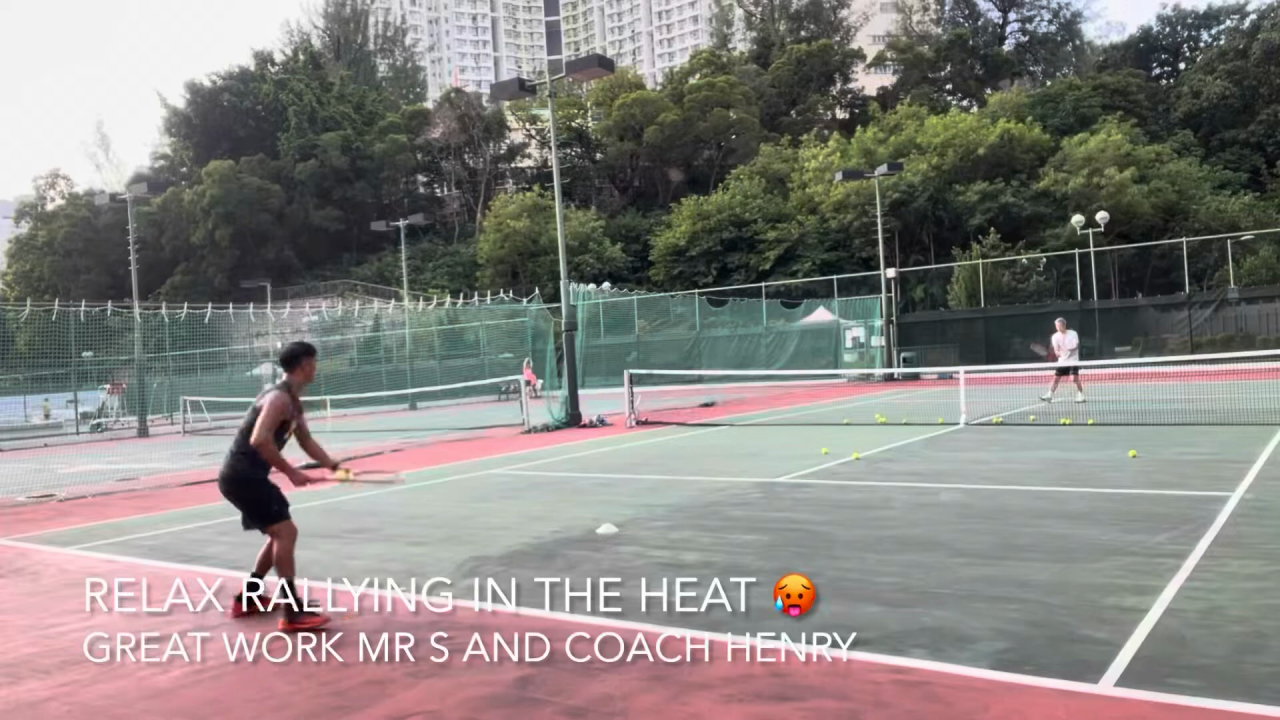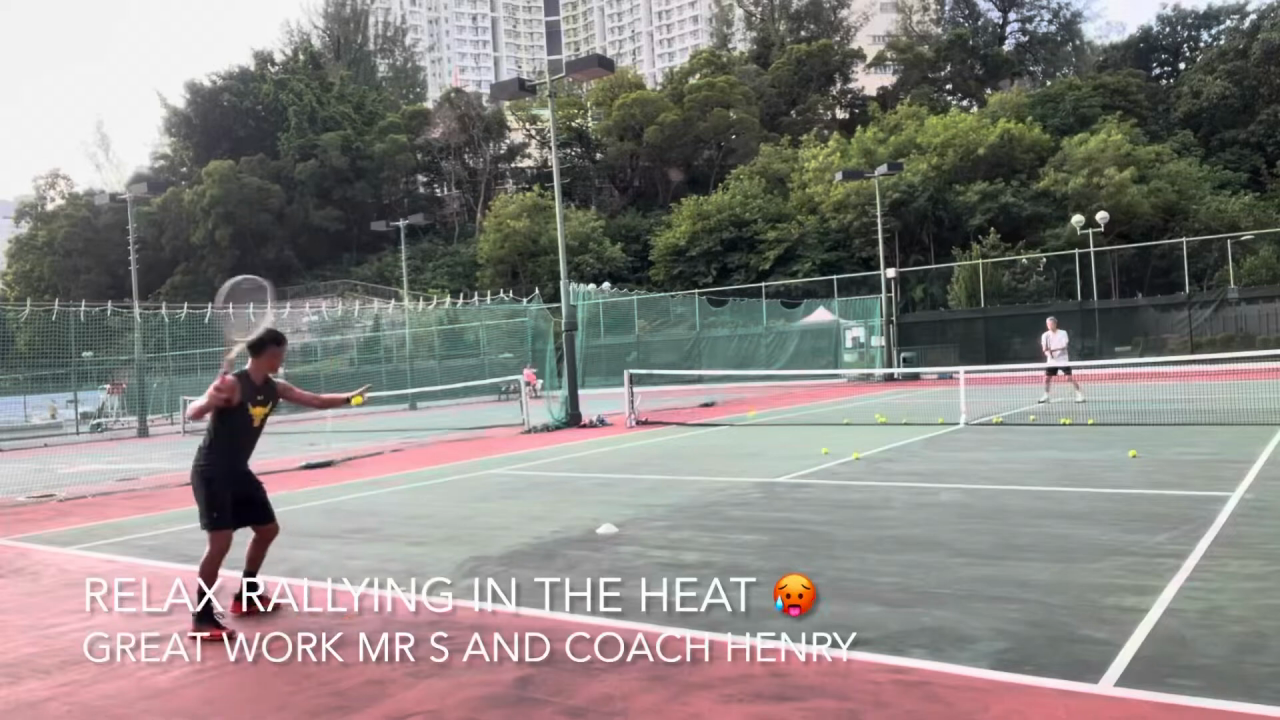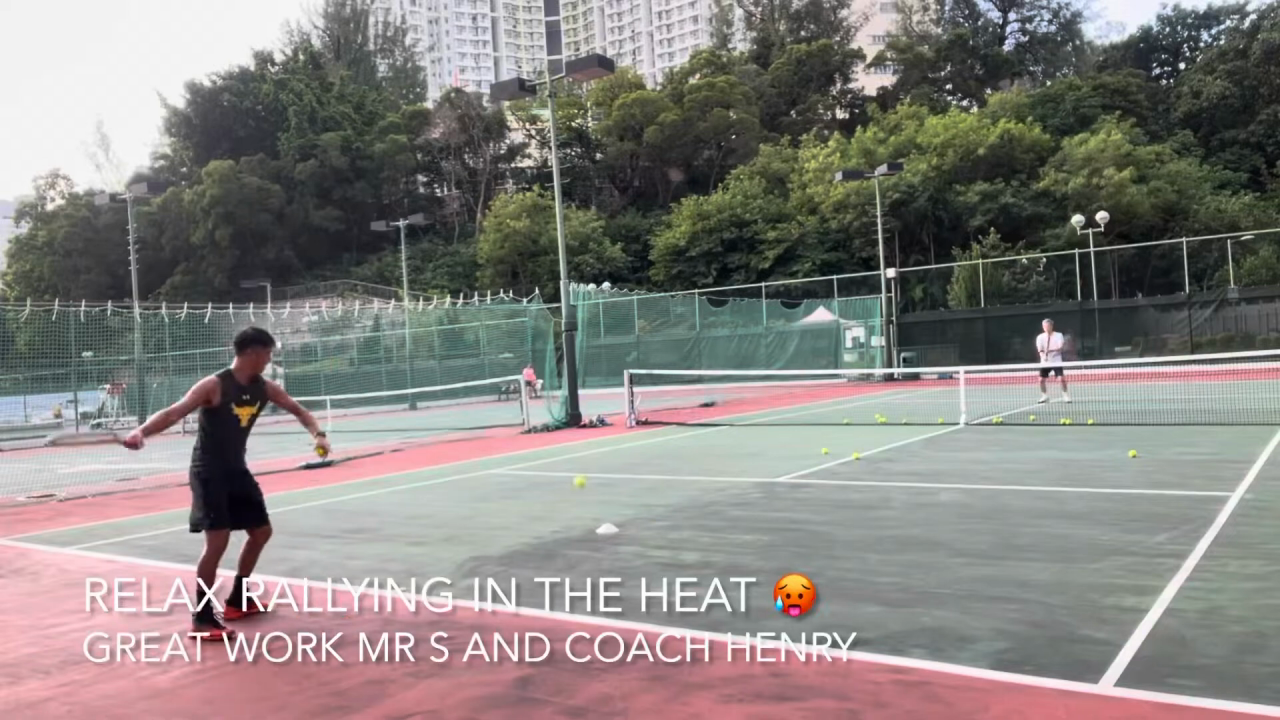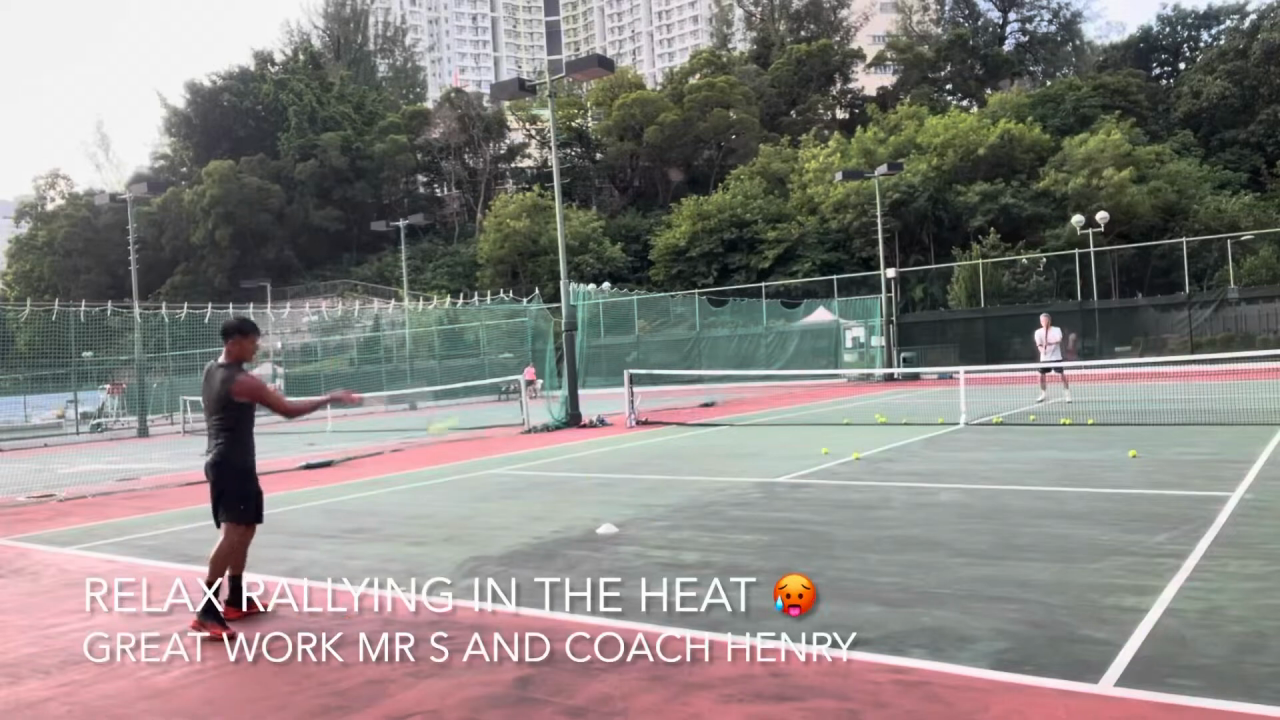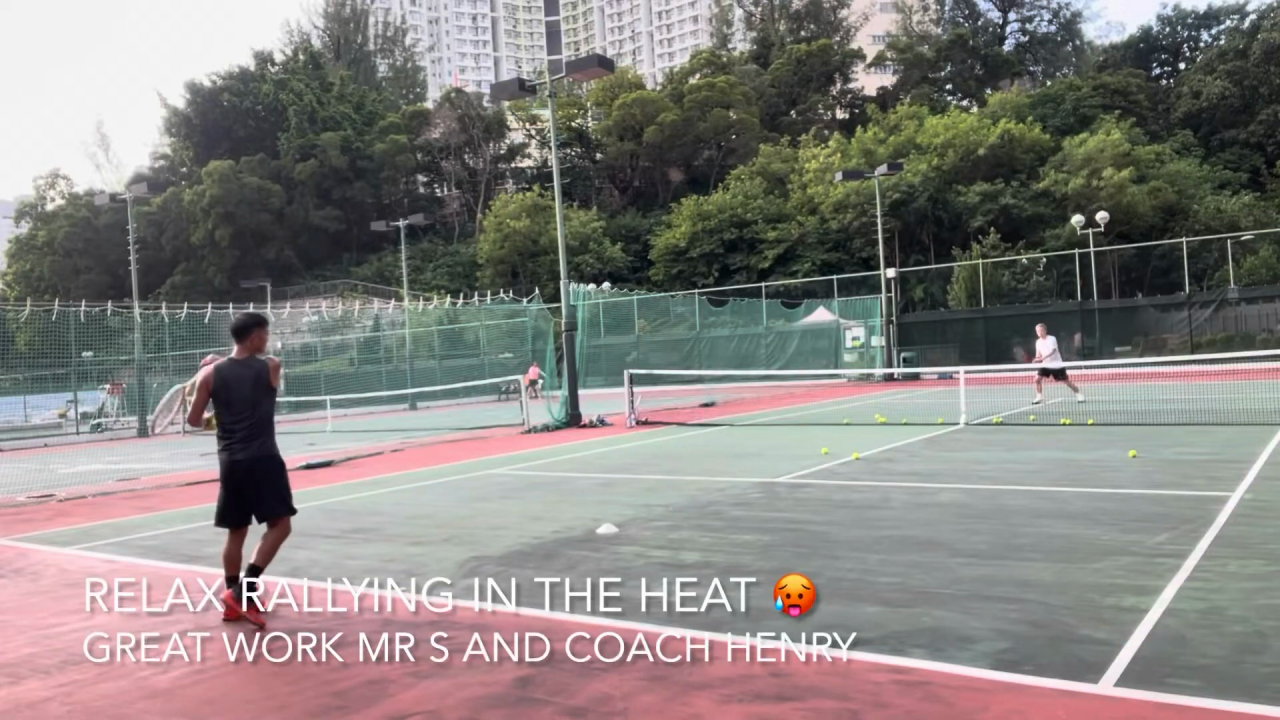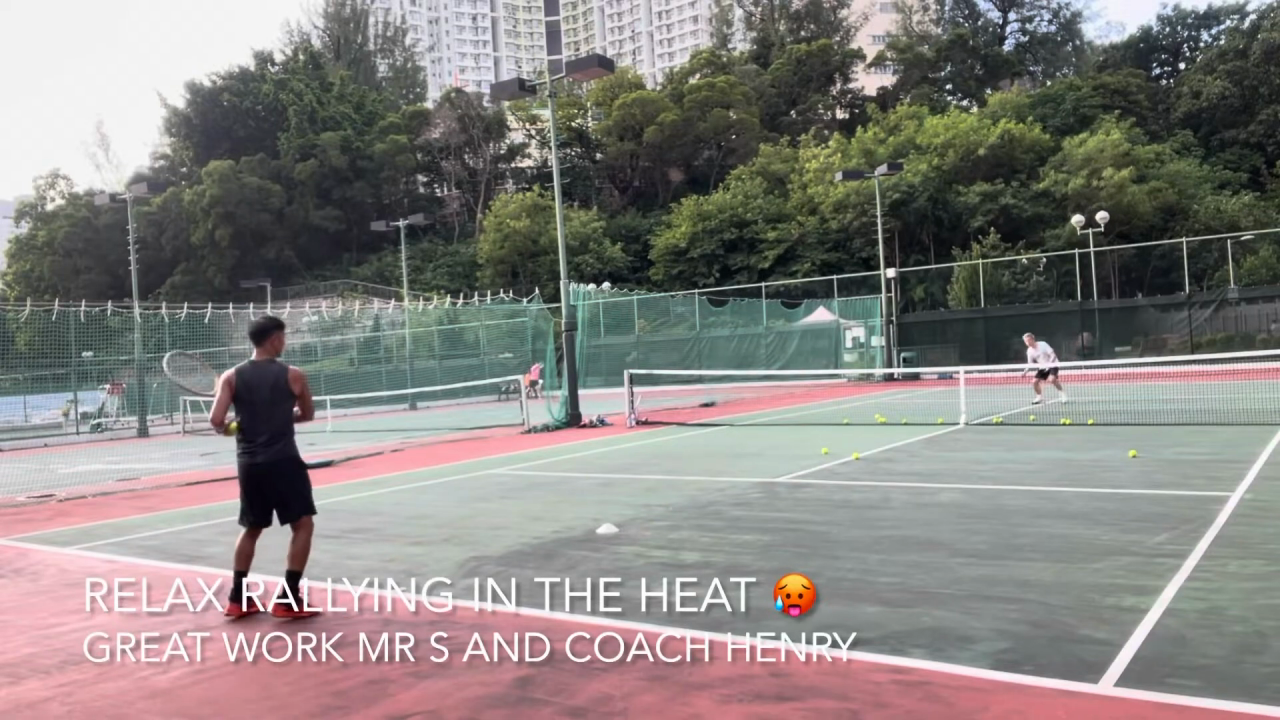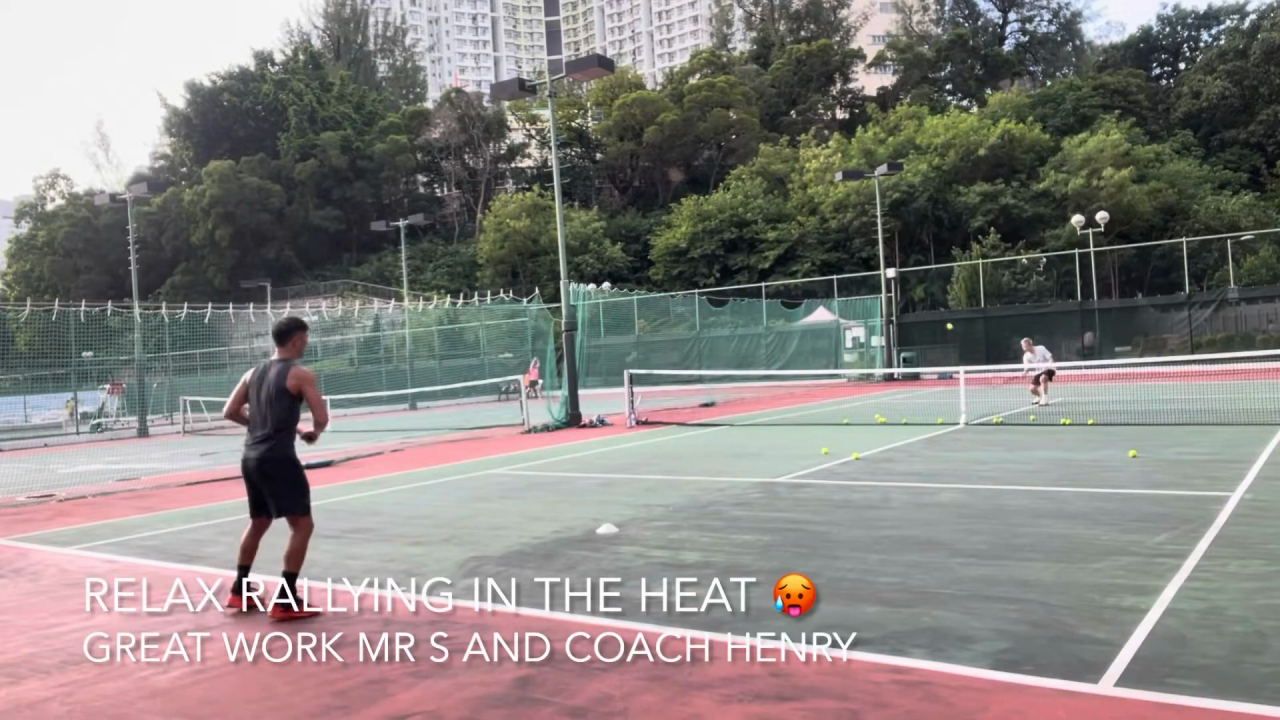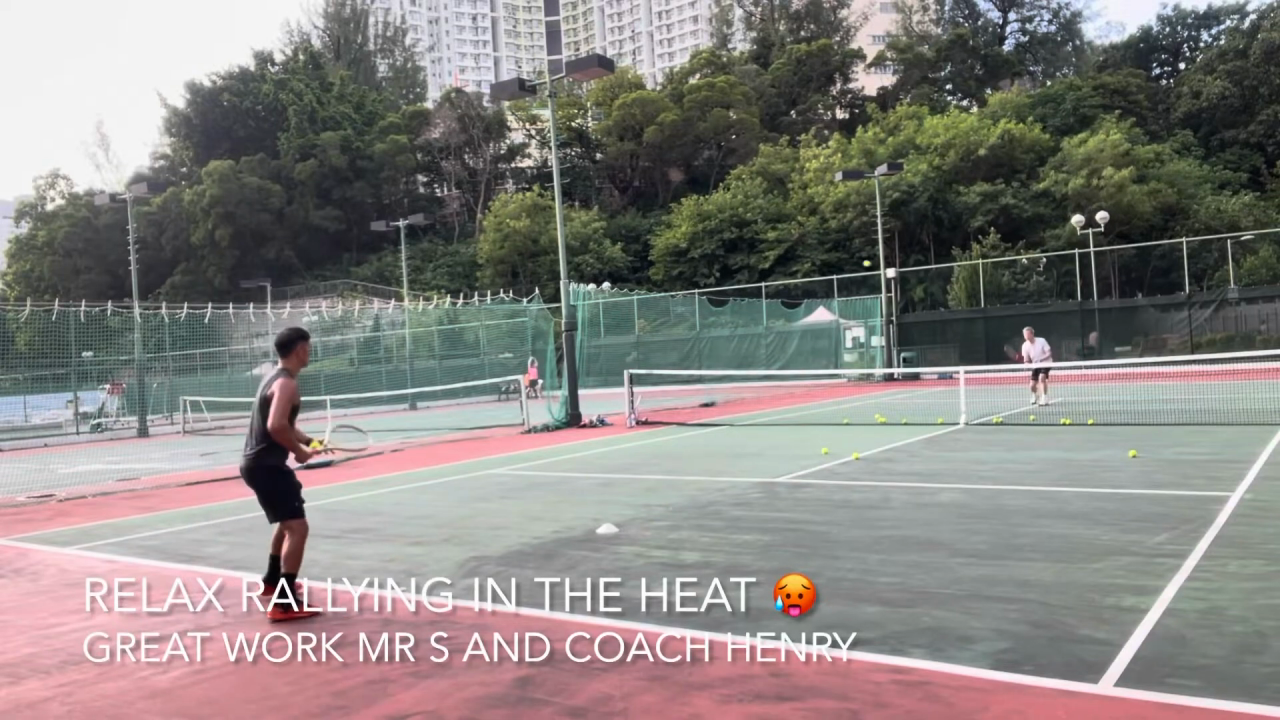
dt=0.3s
person 1, frame 1
left shoulder: (292, 401)
right shoulder: (281, 399)
left elbow: (307, 441)
right elbow: (258, 441)
left wrist: (335, 466)
right wrist: (291, 472)
left hip: (251, 476)
right hip: (242, 477)
left knee: (280, 534)
right knee: (286, 532)
left ankle: (248, 598)
right ankle: (293, 612)
person 1, frame 2
left shoulder: (274, 387)
right shoulder: (230, 384)
left elbow: (315, 400)
right elbow: (194, 412)
left wrist: (348, 397)
right wrist: (210, 402)
left hip: (238, 471)
right hip: (210, 472)
left knee: (268, 529)
right knee: (220, 542)
left ankle: (245, 597)
right ankle: (203, 616)
person 1, frame 3
left shoulder: (264, 387)
right shoulder: (213, 386)
left elbow: (296, 410)
right elbow: (172, 413)
left wrist: (318, 434)
right wrist: (140, 432)
left hip: (236, 471)
right hip: (208, 473)
left knee: (261, 531)
right knee: (217, 541)
left ankle: (236, 601)
right ankle: (202, 617)
person 1, frame 4
left shoulder: (212, 370)
right shoulder: (244, 381)
right elbow: (287, 409)
right wrist: (330, 398)
left hip: (221, 462)
right hip: (232, 465)
left knee: (241, 531)
right knee: (234, 534)
left ankle: (236, 600)
right ankle: (207, 612)
person 1, frame 5
left shoulder: (210, 374)
right shoulder: (271, 367)
left elbow: (193, 419)
left hip: (230, 463)
right hip: (263, 460)
left knee: (236, 532)
right knee: (280, 526)
left ankle: (235, 600)
right ankle: (243, 588)
person 1, frame 6
left shoulder: (231, 377)
right shoulder: (293, 375)
left elbow: (216, 420)
right elbow: (307, 414)
left wrist: (230, 428)
left hip: (249, 465)
right hip: (284, 462)
left knee: (251, 530)
right knee: (303, 526)
left ankle: (238, 598)
right ankle: (287, 600)
person 1, frame 7
left shoulder: (255, 373)
right shoulder: (300, 374)
left elbow: (230, 412)
right elbow: (321, 417)
right wrist: (313, 432)
left hip: (252, 458)
right hip: (278, 459)
left knee: (259, 522)
right knee: (302, 525)
left ankle: (239, 591)
right ankle: (285, 601)
person 1, frame 8
left shoulder: (275, 379)
right shoulder: (286, 384)
right elbow: (275, 426)
left wrist: (306, 440)
right wrist: (299, 450)
left hip: (257, 463)
right hip: (266, 465)
left knee: (288, 520)
right knee: (298, 528)
left ankle: (273, 579)
right ankle: (284, 603)
